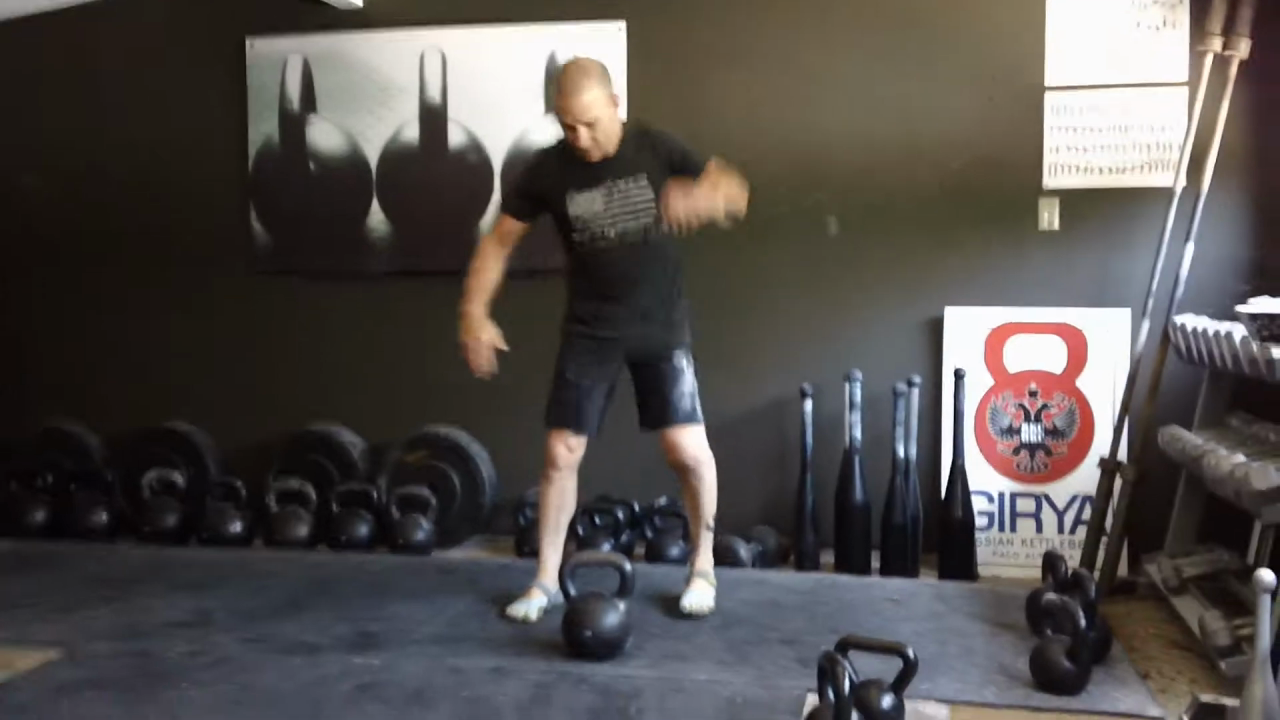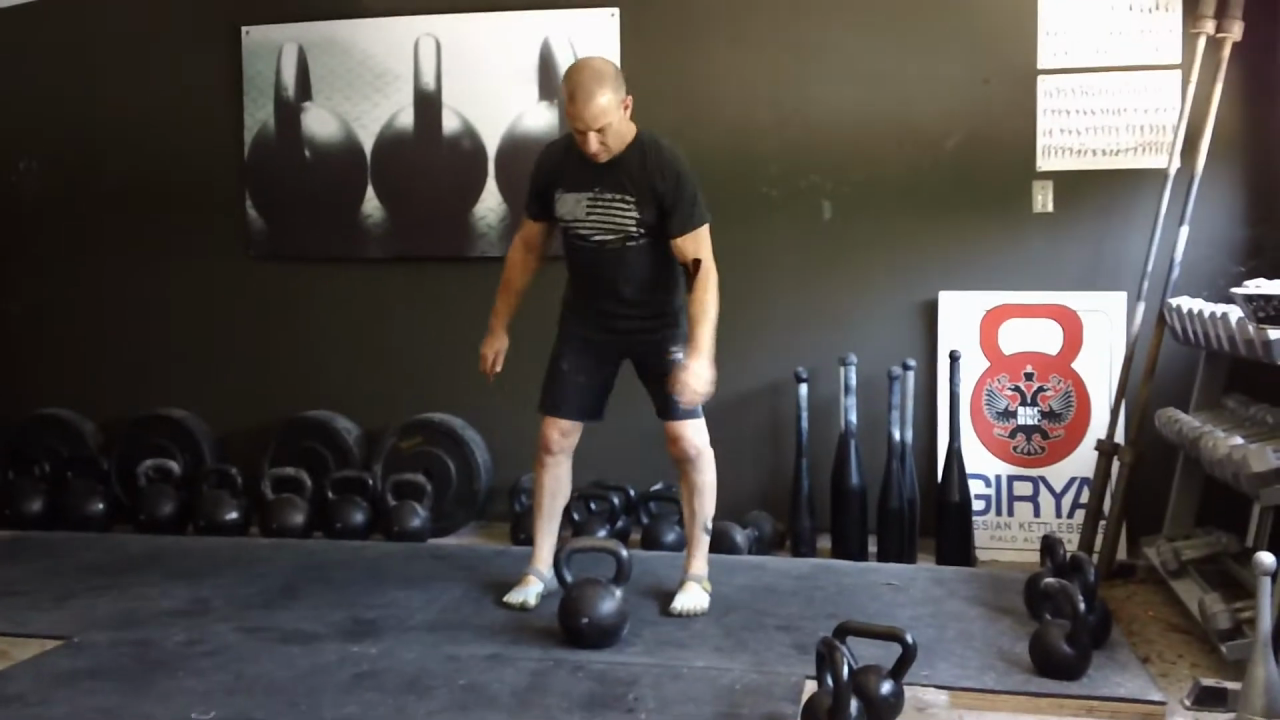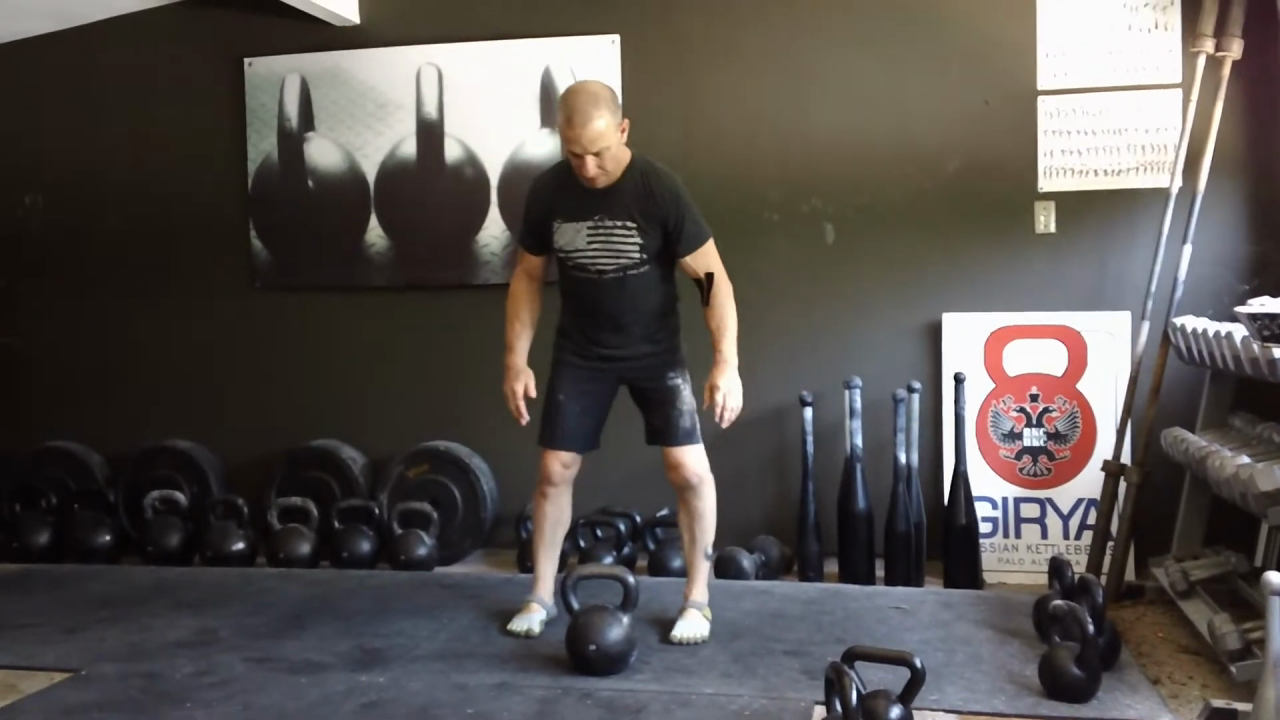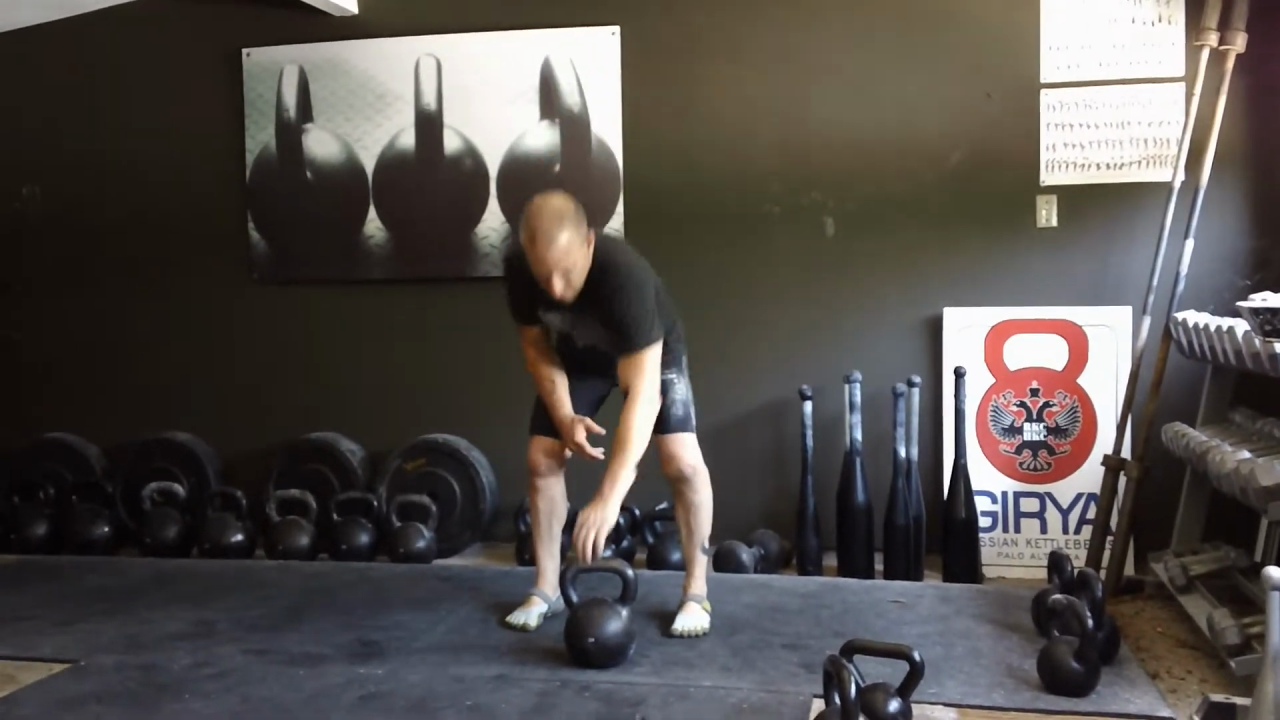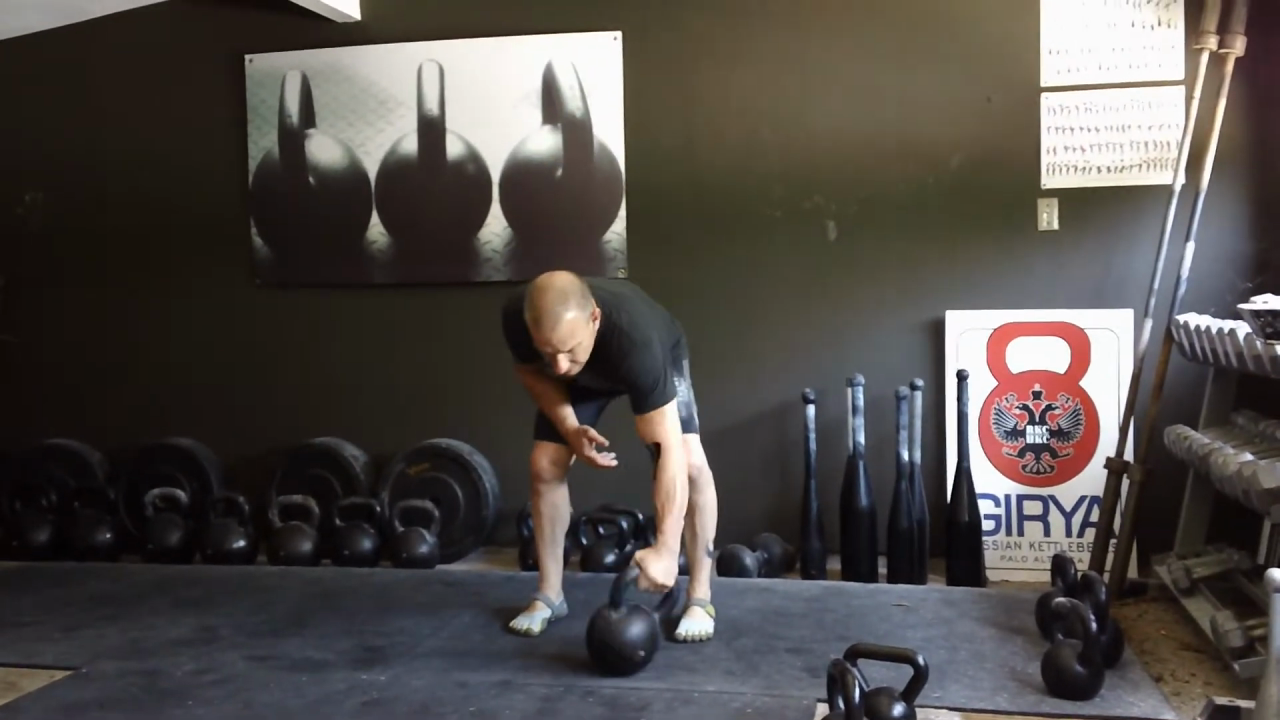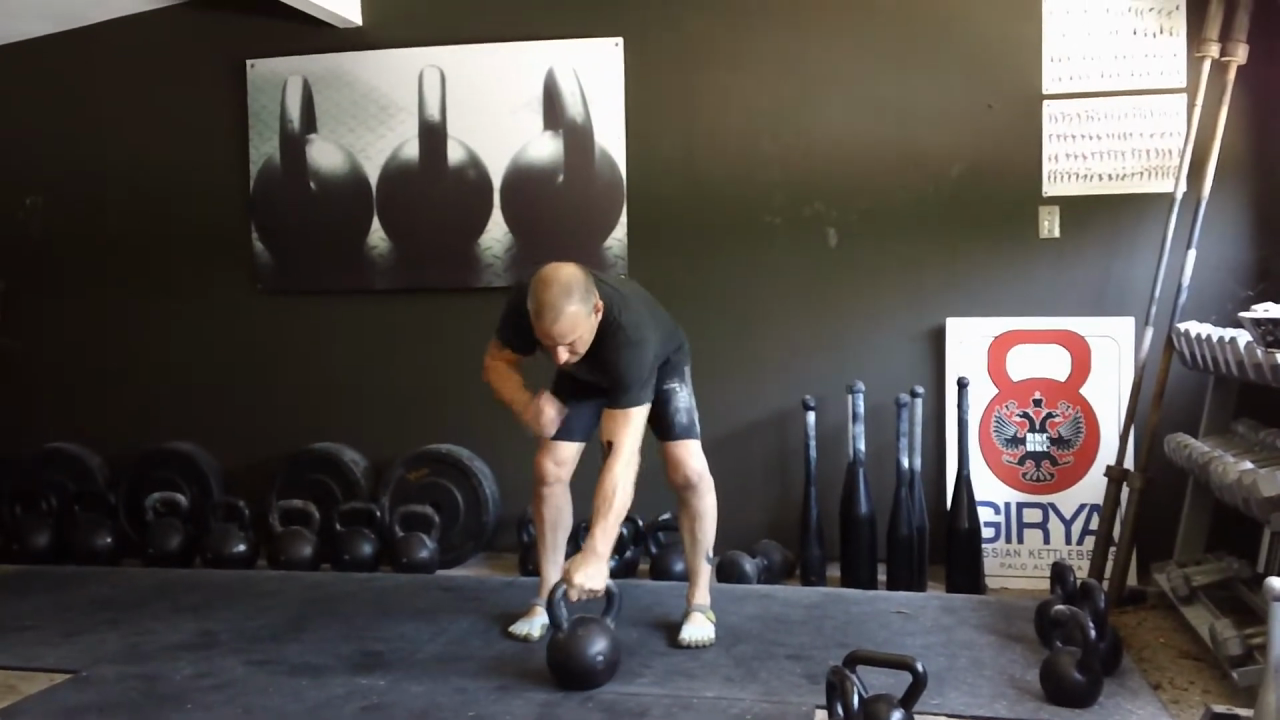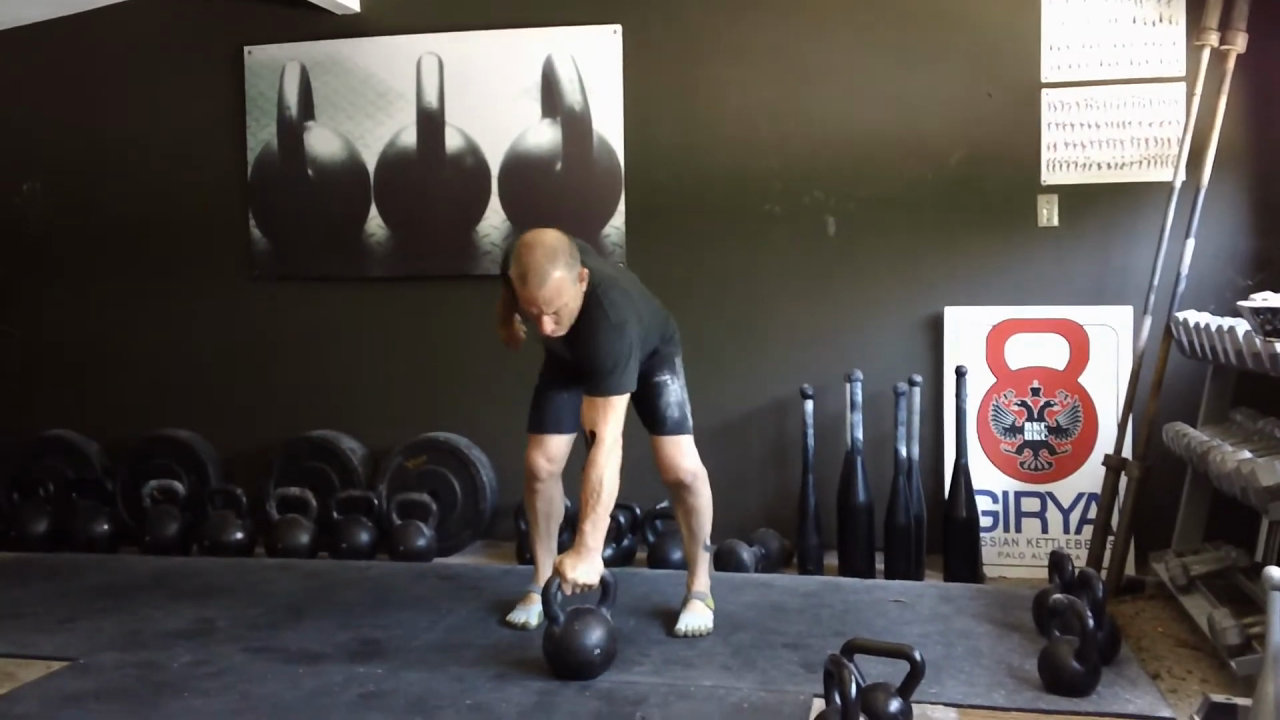
dt=0.7s
person 1, frame 1
left shoulder: (654, 148)
right shoulder: (547, 171)
left elbow: (733, 193)
right elbow: (499, 241)
left wrist: (702, 198)
right wrist: (476, 315)
left hip: (662, 329)
right hip: (591, 332)
left knee: (687, 451)
right knee: (561, 452)
left ankle: (702, 569)
right ankle: (547, 581)
person 1, frame 2
left shoulder: (664, 168)
right shoulder: (553, 162)
left elbow: (701, 266)
right elbow: (528, 245)
left wrist: (701, 351)
right wrist: (498, 327)
left hip: (658, 325)
right hip: (584, 322)
left knee: (689, 442)
right knee: (553, 440)
left ankle: (697, 572)
right ankle: (540, 568)
person 1, frame 3
left shoulder: (660, 190)
right shoulder: (547, 191)
left elbow: (712, 278)
right elbow: (528, 277)
left wrist: (726, 362)
right wrist: (515, 360)
left hip: (655, 351)
right hip: (580, 353)
left knee: (689, 471)
right knee: (554, 472)
left ankle: (697, 600)
right ankle: (542, 595)
person 1, frame 4
left shoulder: (625, 278)
right shoulder: (518, 268)
left elbow: (642, 396)
right elbow: (535, 345)
left wrist: (608, 500)
right wrist: (564, 417)
left hip: (651, 356)
right hip: (576, 359)
left knee: (683, 463)
right knee: (541, 460)
left ankle: (696, 593)
right ankle: (546, 590)
person 1, frame 5
left shoulder: (636, 340)
right shoulder: (516, 317)
left elbow: (668, 452)
right elbow: (530, 372)
left wrist: (665, 548)
right wrist: (570, 429)
left hip: (661, 355)
right hip: (583, 376)
left knee: (691, 466)
right knee: (545, 467)
left ankle: (700, 598)
right ankle: (549, 595)
person 1, frame 6
left shoulder: (631, 335)
right shoulder: (525, 304)
left elbow: (623, 454)
right elbow: (496, 362)
left wrist: (595, 554)
right wrist: (526, 406)
left hip: (659, 360)
right hip: (583, 375)
left knee: (689, 471)
right knee: (549, 470)
left ankle: (699, 604)
right ankle: (547, 599)
person 1, frame 7
left shoulder: (613, 319)
right shoulder: (521, 267)
left elbow: (606, 442)
left wrist: (588, 547)
right wrist: (507, 323)
left hip: (649, 350)
right hip: (570, 357)
left knee: (681, 469)
right knee: (540, 464)
left ankle: (699, 590)
right ankle: (542, 584)
